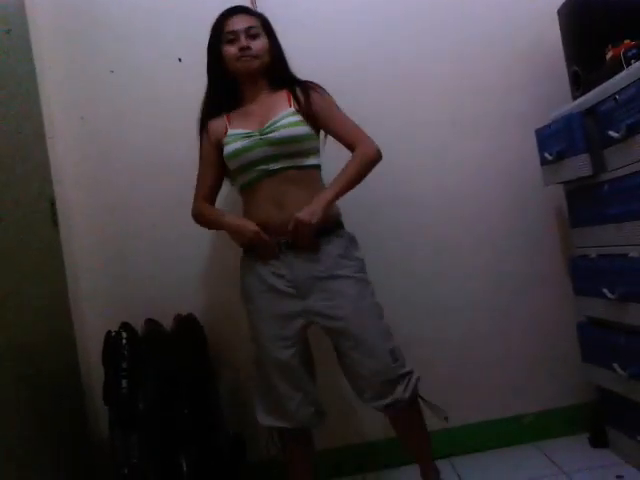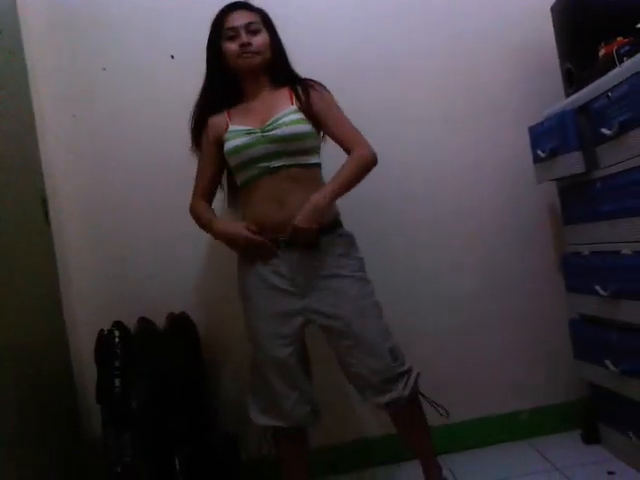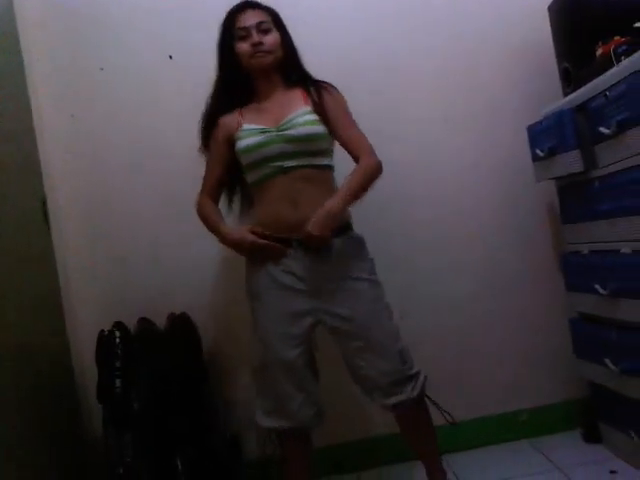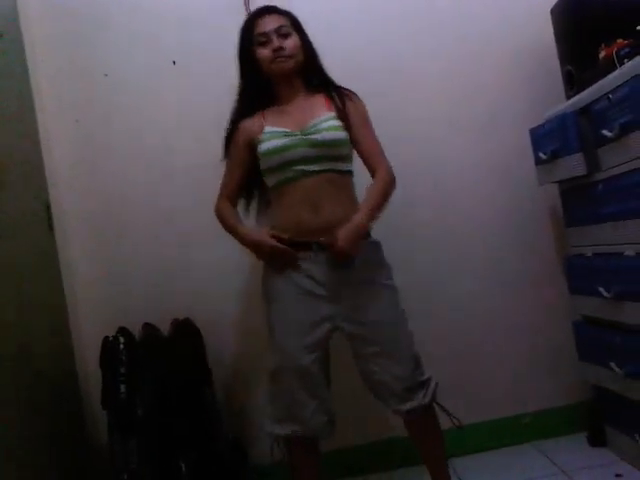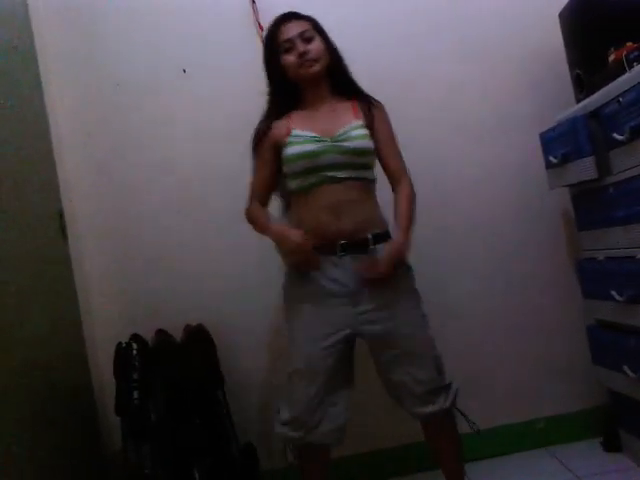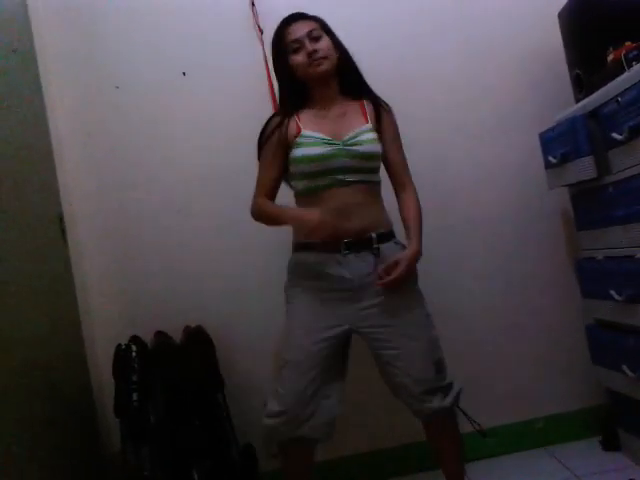
dt=0.1s
person 1, frame 1
left shoulder: (304, 96)
right shoulder: (218, 126)
left elbow: (367, 150)
right elbow: (201, 206)
left wrist: (321, 202)
right wrist: (231, 222)
left hip: (328, 253)
right hip: (265, 269)
left knee: (383, 370)
right knee: (286, 394)
person 1, frame 2
left shoulder: (307, 93)
right shoulder: (218, 123)
left elbow: (363, 153)
right elbow: (199, 200)
left wrist: (320, 201)
right wrist: (222, 228)
left hip: (328, 251)
right hip: (264, 266)
left knee: (382, 368)
right knee: (280, 392)
person 1, frame 3
left shoulder: (319, 95)
right shoulder: (228, 121)
left elbow: (370, 161)
right elbow: (205, 199)
left wrist: (334, 207)
right wrist: (227, 232)
left hip: (338, 252)
right hip: (273, 266)
left knee: (391, 370)
right knee: (287, 392)
person 1, frame 4
left shoulder: (341, 101)
right shoulder: (249, 125)
left elbow: (382, 171)
right elbow: (225, 202)
left wrist: (361, 223)
right wrist: (247, 236)
left hip: (354, 258)
right hip: (292, 269)
left knee: (402, 379)
right knee: (299, 397)
person 1, frame 5
left shoulder: (367, 109)
right shoulder: (277, 128)
left elbow: (403, 184)
right elbow: (254, 203)
left wrist: (400, 241)
right wrist: (277, 231)
left hip: (376, 262)
right hip: (314, 273)
left knee: (424, 383)
right knee: (308, 401)
person 1, frame 6
left shoulder: (375, 111)
right shoulder: (285, 126)
left elbow: (404, 185)
right elbow: (259, 205)
left wrist: (413, 244)
right wrist: (294, 215)
left hip: (382, 261)
right hip: (316, 271)
left knee: (427, 383)
right knee: (293, 401)
